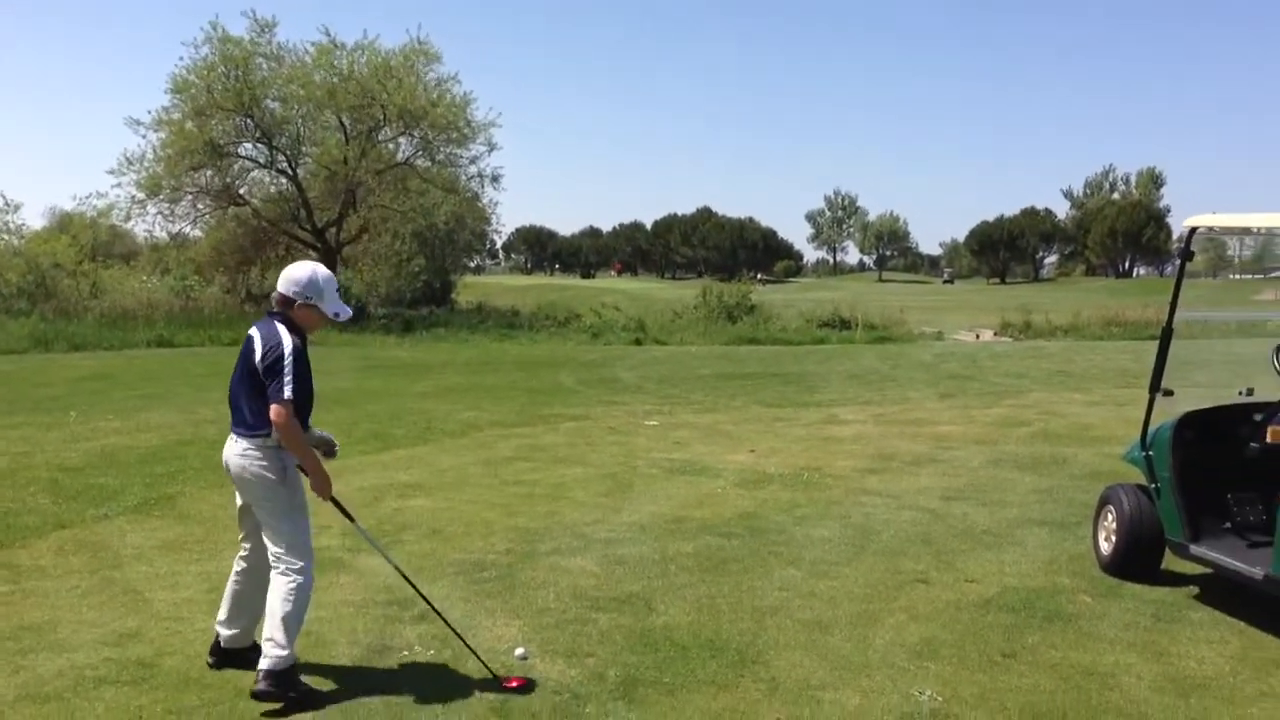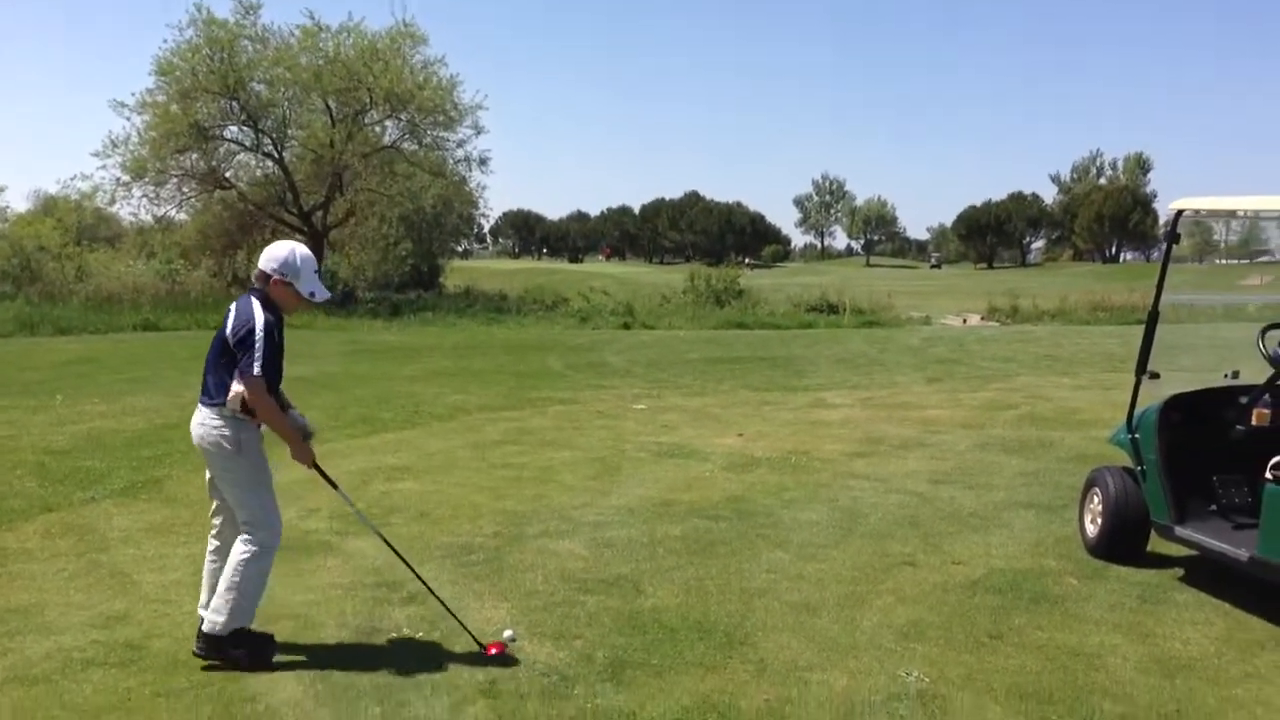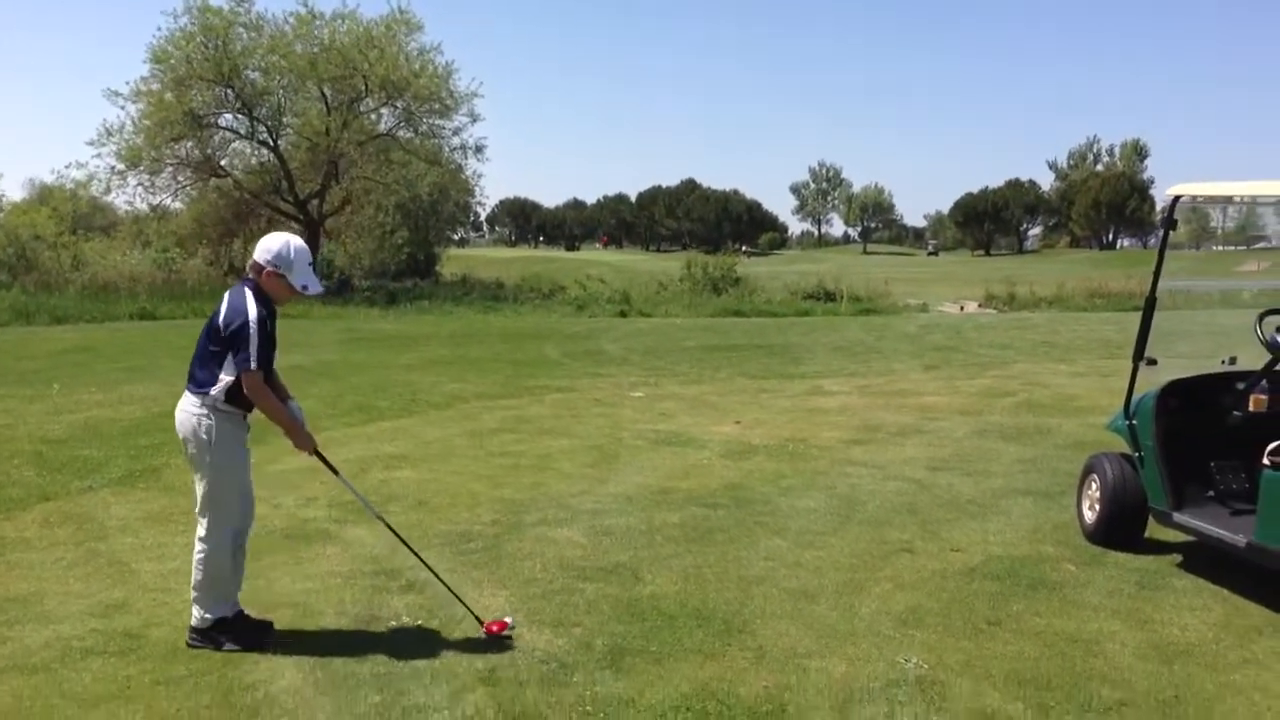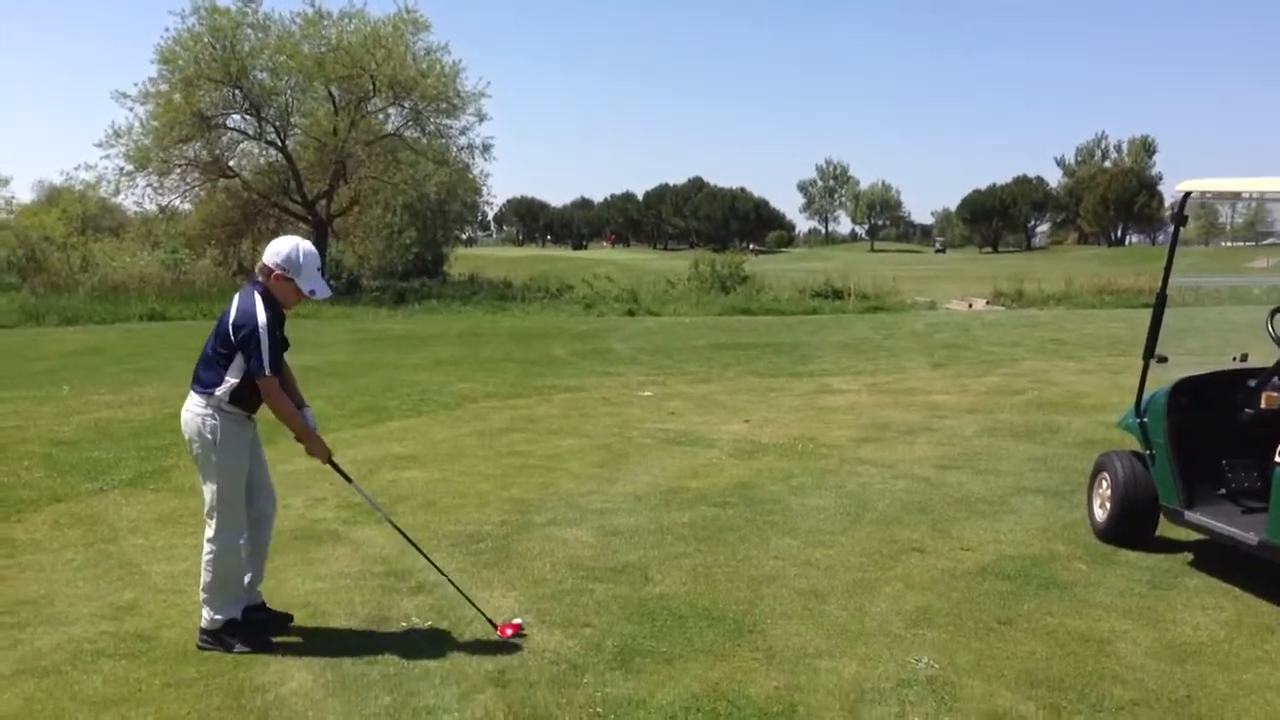
dt=0.2s
person 1, frame 1
left shoulder: (262, 331)
right shoulder: (285, 345)
right elbow: (281, 418)
left wrist: (311, 436)
right wrist: (316, 470)
left hip: (241, 450)
right hip: (265, 459)
left knee: (256, 551)
right knee: (293, 563)
left ankle: (230, 642)
right ankle: (276, 671)
person 1, frame 2
left shoulder: (249, 308)
right shoulder: (258, 321)
right elbow: (255, 395)
left wrist: (291, 414)
right wrist: (294, 440)
left hip: (218, 424)
right hip: (229, 429)
left knee: (229, 527)
right knee: (260, 530)
left ankle: (214, 626)
right ankle: (223, 631)
person 1, frame 3
left shoulder: (249, 301)
right shoulder: (249, 313)
left elbow: (262, 369)
right elbow: (254, 386)
left wrist: (291, 404)
right wrist: (294, 430)
left hip: (216, 416)
right hip: (210, 419)
left knee: (235, 515)
right knee: (220, 521)
left ankle: (223, 610)
right ankle: (206, 622)
person 1, frame 4
left shoulder: (262, 306)
right shoulder: (256, 317)
left elbow: (278, 367)
right elbow: (271, 391)
left wrist: (304, 411)
right wrist: (309, 436)
left hip: (232, 418)
right hip: (214, 420)
left knee: (260, 509)
right knee: (227, 524)
left ankle: (246, 603)
right ankle: (217, 624)
